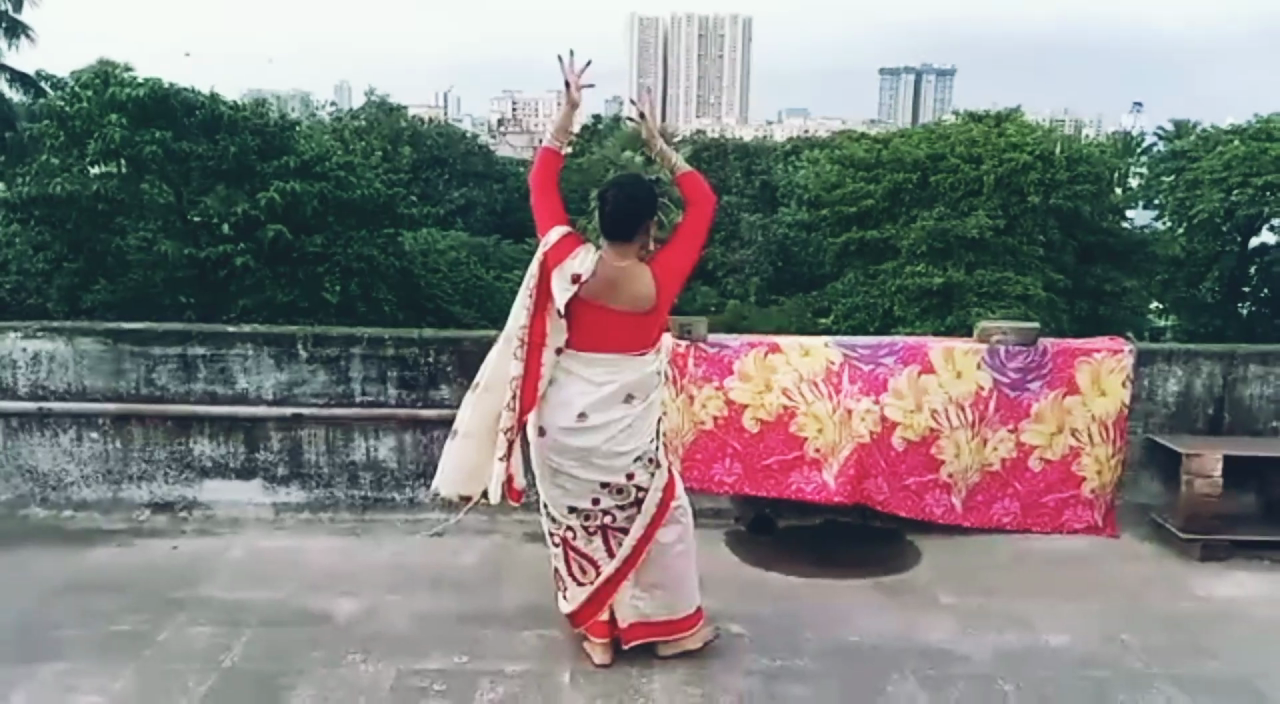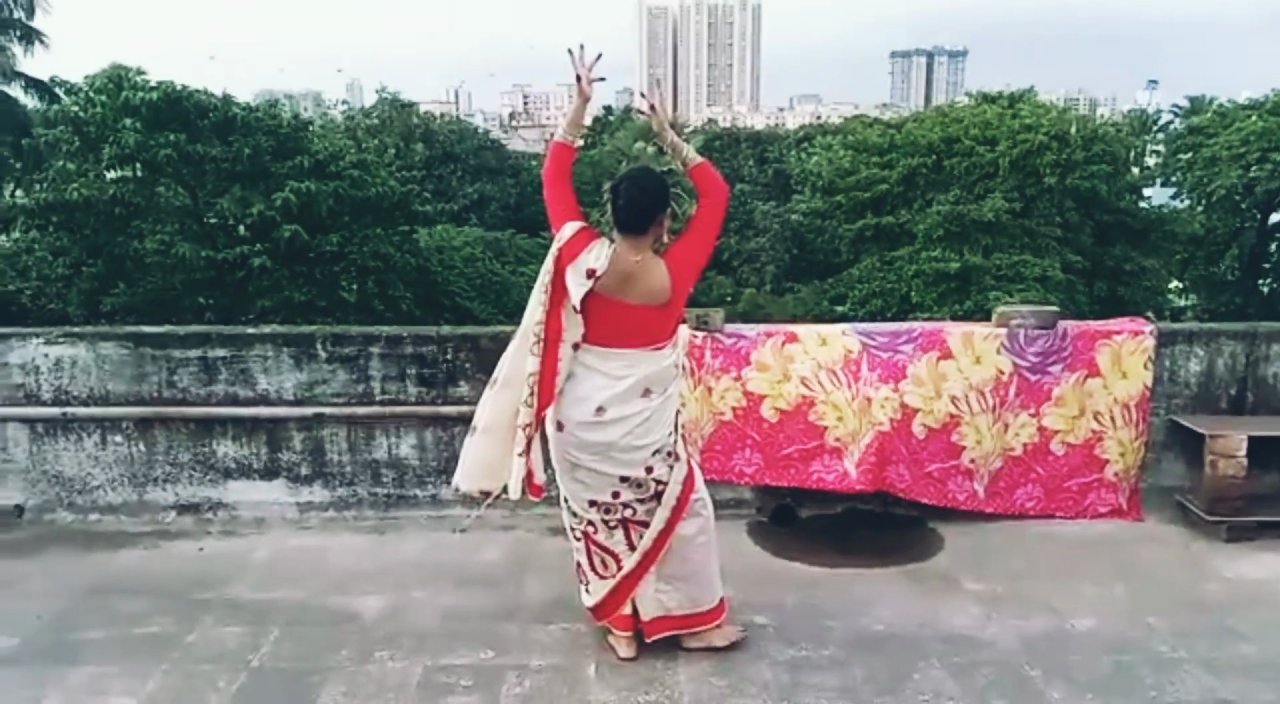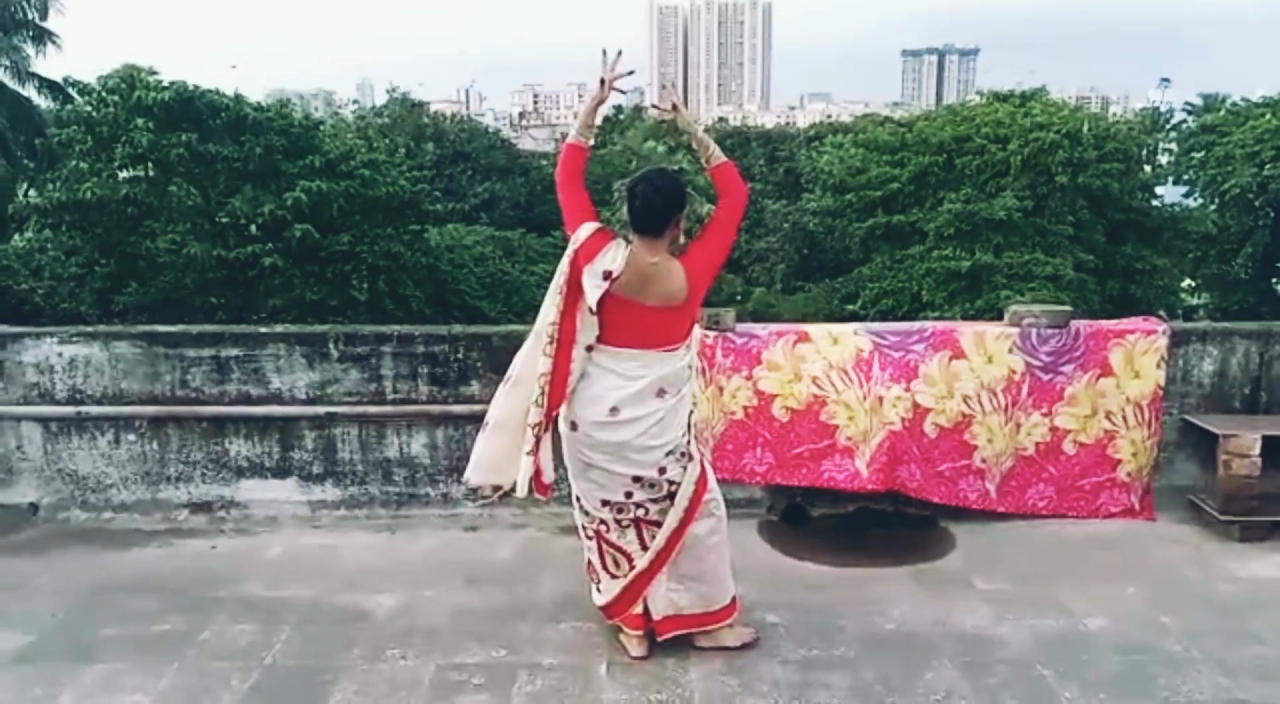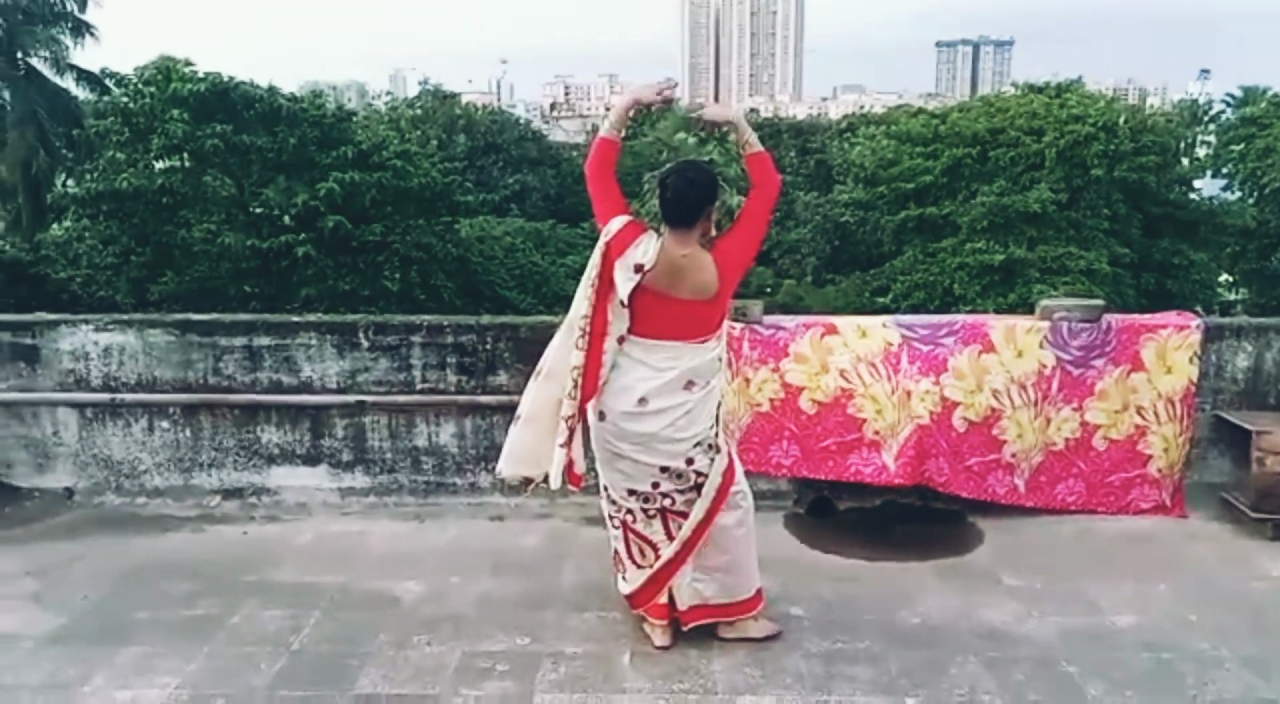
dt=1s
person 1, frame 1
left shoulder: (569, 265)
right shoulder: (659, 281)
left elbow: (541, 183)
right elbow: (703, 201)
left wrist: (569, 111)
right wrist: (657, 142)
left hip: (563, 428)
right hip: (627, 434)
left knee: (577, 525)
right knee: (661, 518)
left ankle: (596, 631)
right ankle: (671, 624)
person 1, frame 2
left shoulder: (582, 260)
right shoulder: (673, 275)
left elbow: (554, 178)
right elbow: (716, 194)
left wrist: (580, 104)
right wrist: (668, 134)
left hip: (581, 422)
right hip: (645, 426)
left knee: (598, 520)
right knee: (681, 512)
left ankle: (620, 626)
right ankle: (697, 621)
person 1, frame 3
left shoulder: (599, 259)
right shoulder: (691, 275)
left elbow: (568, 179)
right elbow: (735, 195)
left wrist: (594, 105)
right wrist: (693, 130)
left hip: (594, 423)
right hip: (658, 428)
left knee: (611, 519)
right knee: (696, 512)
left ankle: (632, 624)
right ankle: (708, 621)
person 1, frame 4
left shoulder: (630, 251)
right shoulder: (722, 267)
left elbow: (598, 172)
right elbow: (768, 187)
left wrist: (627, 105)
right wrist: (737, 123)
left hip: (624, 412)
right hip: (686, 420)
left knee: (637, 510)
right knee: (722, 503)
left ankle: (656, 615)
right ankle: (732, 611)
